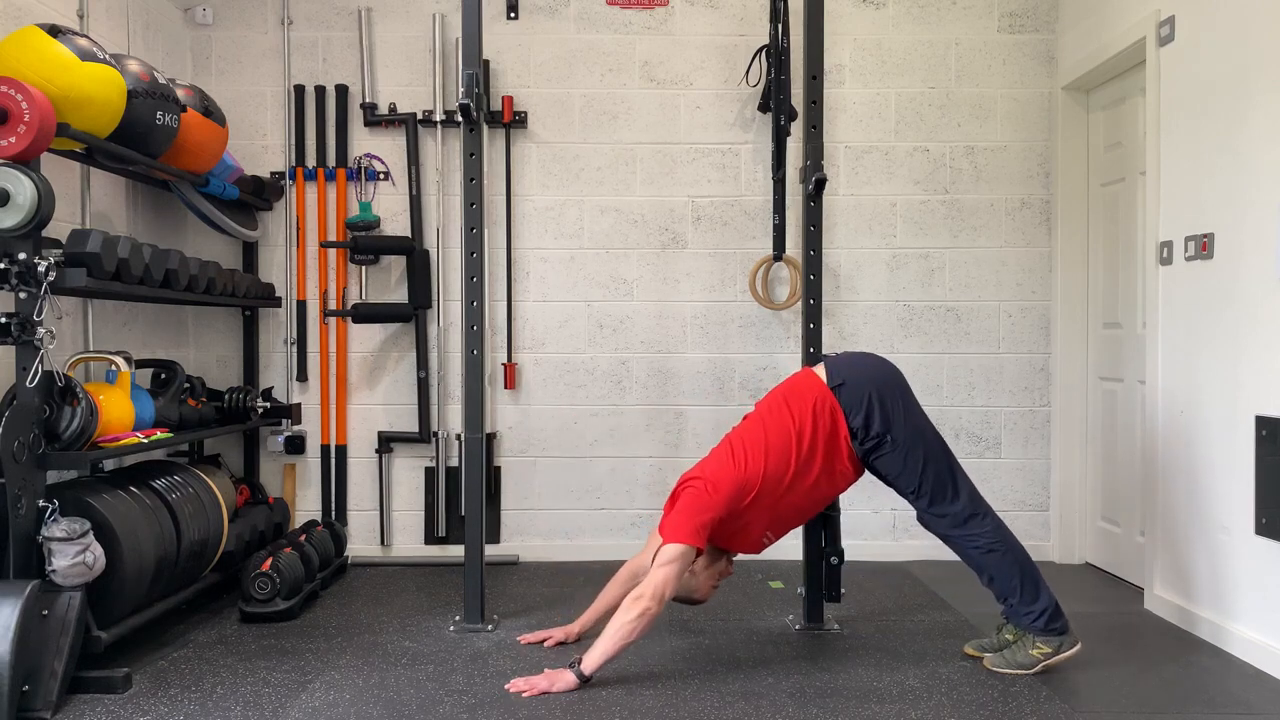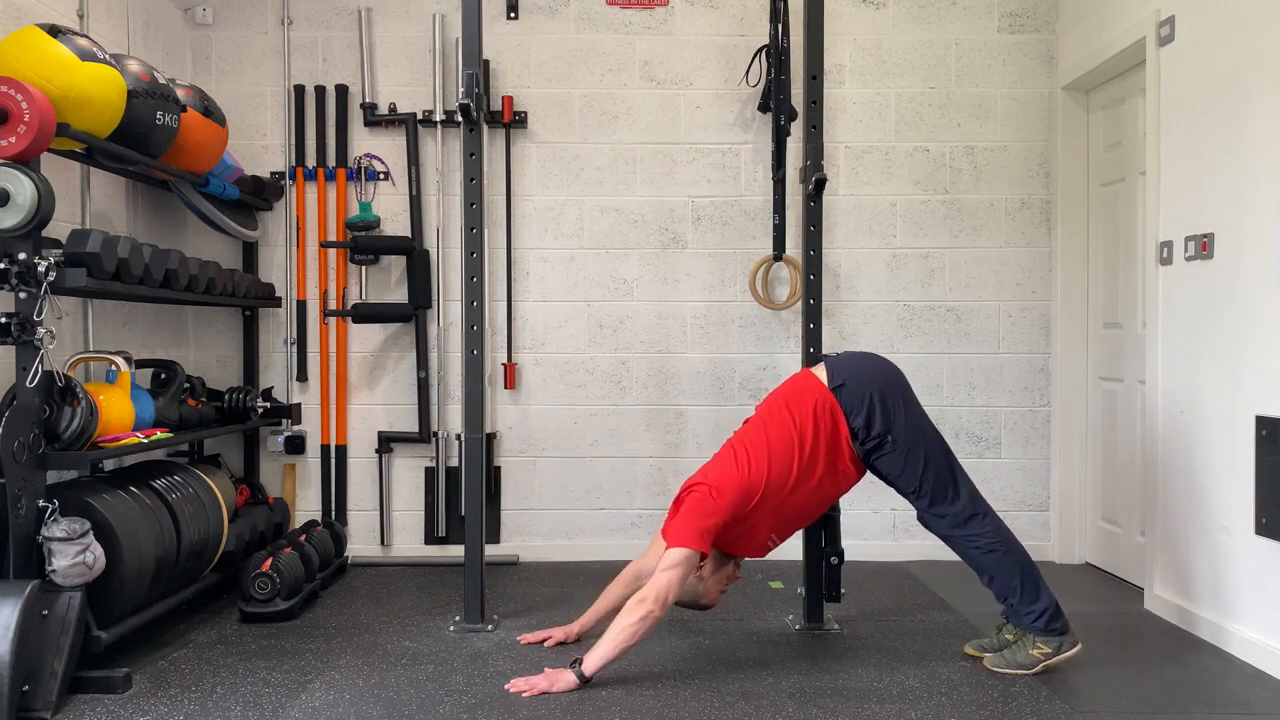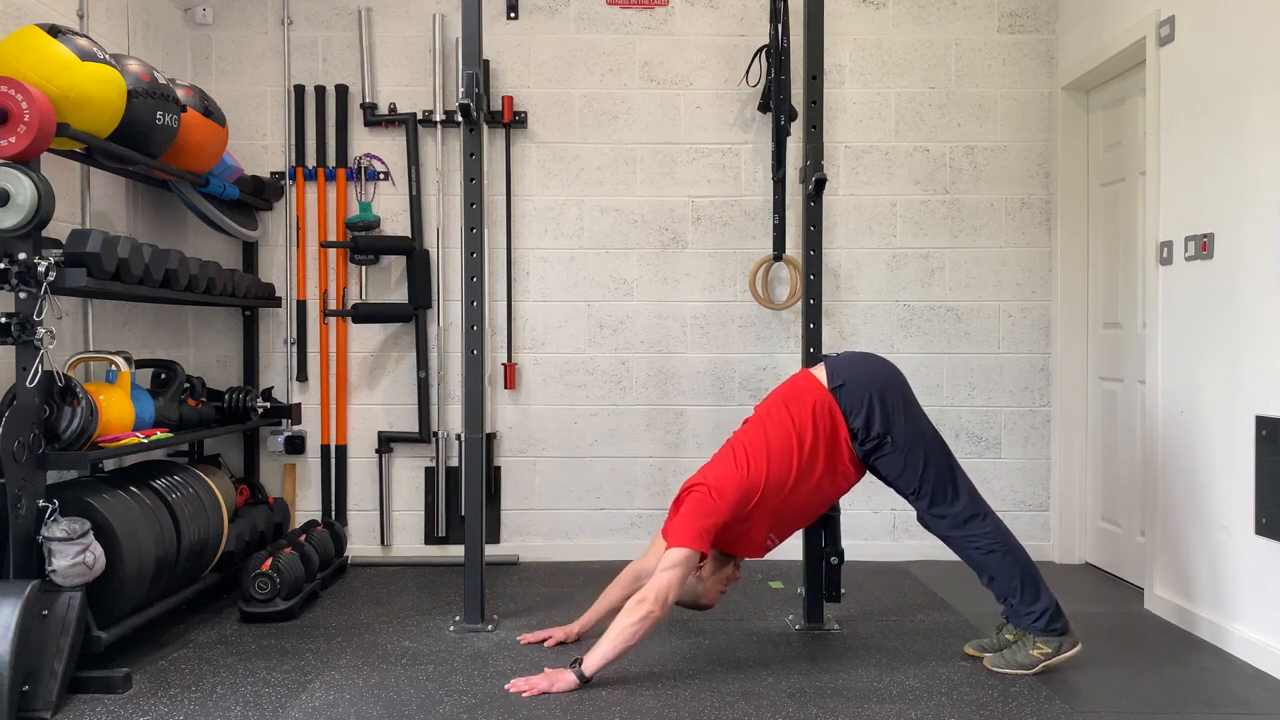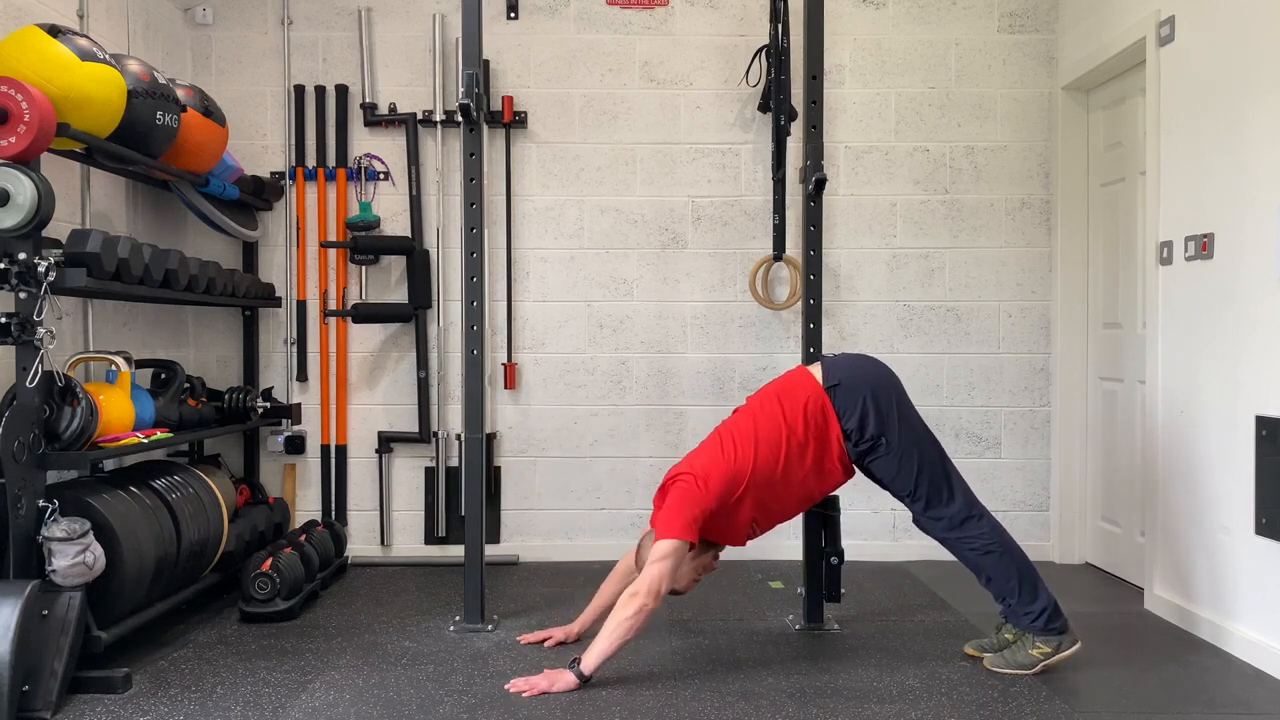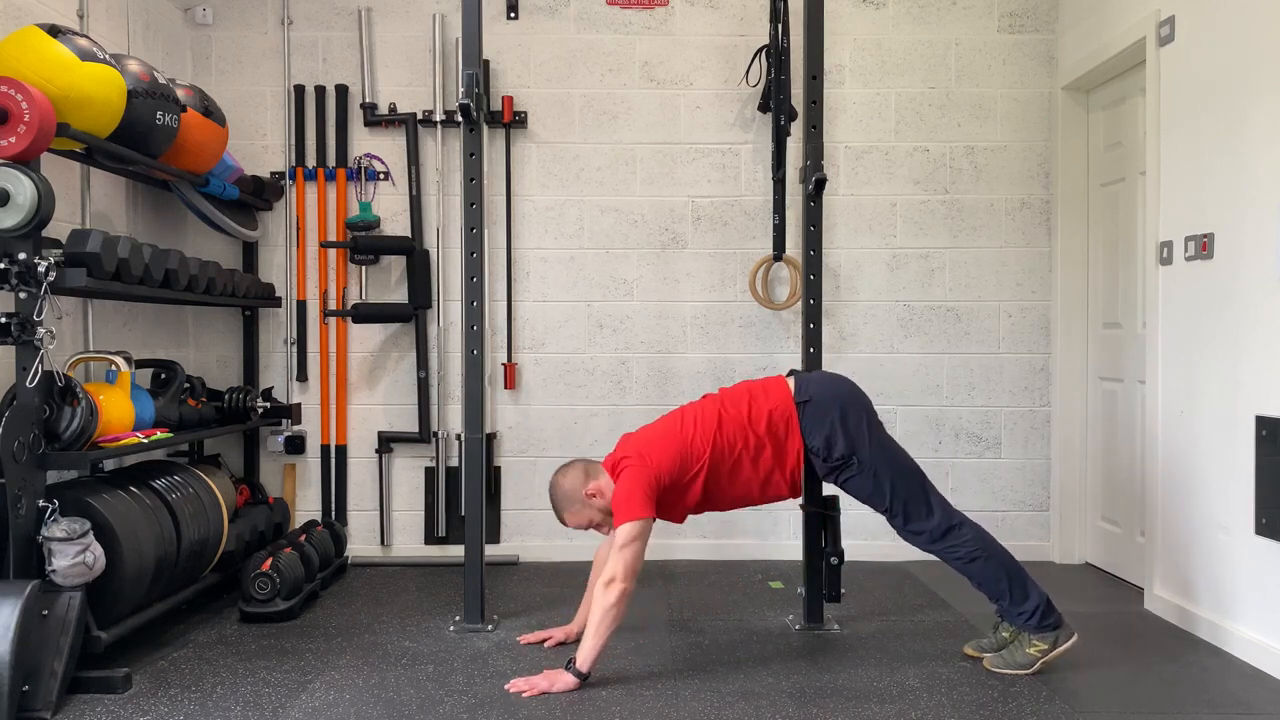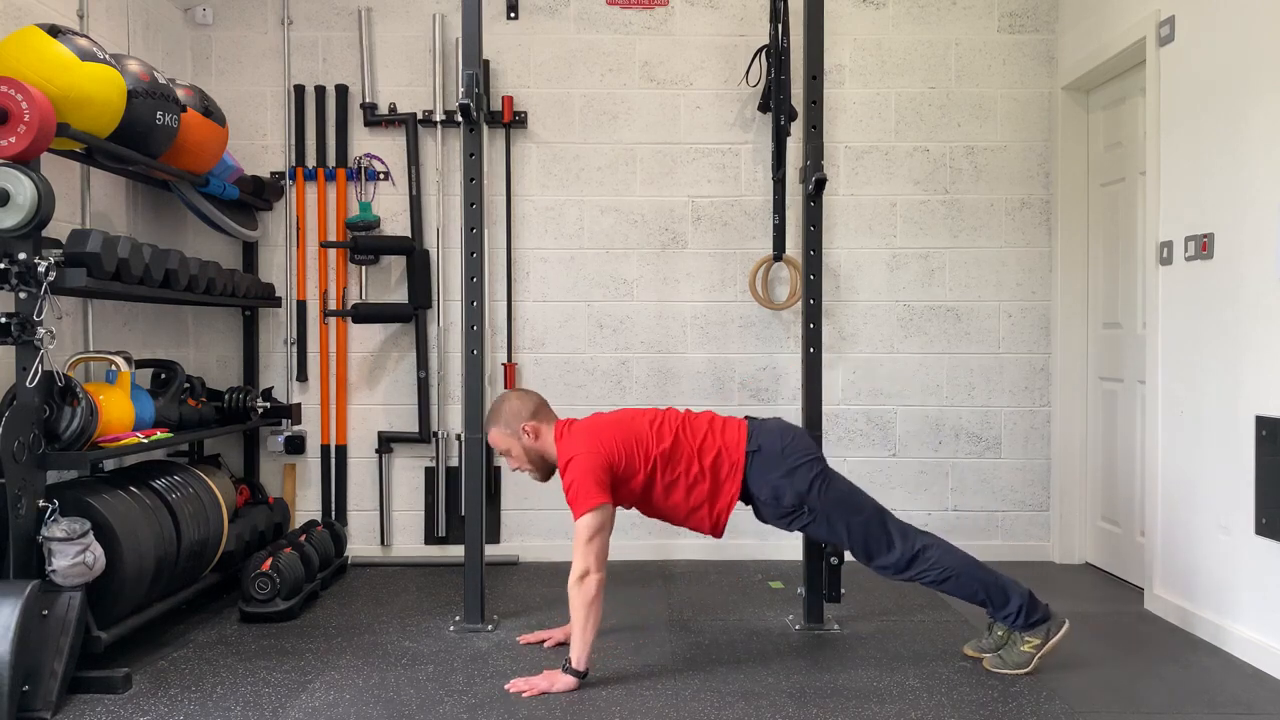
dt=0.4s
person 1, frame 1
left shoulder: (700, 506)
right shoulder: (695, 505)
left elbow: (647, 599)
right elbow: (638, 567)
left wrist: (578, 672)
right wrist: (576, 627)
left hip: (856, 399)
right hip: (847, 397)
left knee: (954, 512)
right knee: (947, 513)
left ankle: (1047, 629)
right ankle: (1023, 621)
person 1, frame 2
left shoulder: (704, 510)
right shoulder: (699, 509)
left elbow: (650, 602)
right elbow: (640, 568)
left wrist: (579, 673)
right wrist: (576, 627)
left hip: (857, 398)
right hip: (847, 397)
left knee: (955, 513)
right knee: (947, 513)
left ankle: (1046, 629)
right ankle: (1022, 621)
person 1, frame 3
left shoulder: (705, 509)
right shoulder: (700, 508)
left elbow: (651, 603)
right elbow: (641, 569)
left wrist: (578, 673)
right wrist: (576, 627)
left hip: (857, 399)
right hip: (848, 397)
left knee: (955, 514)
right knee: (946, 514)
left ankle: (1047, 630)
right ankle: (1022, 621)
person 1, frame 4
left shoulder: (687, 498)
right shoulder: (685, 495)
left elbow: (643, 596)
right elbow: (629, 569)
left wrist: (578, 672)
right wrist: (576, 626)
left hip: (851, 401)
right hip: (841, 399)
left knee: (950, 515)
right knee: (941, 515)
left ankle: (1045, 628)
right ankle: (1022, 620)
person 1, frame 5
left shoulder: (634, 474)
right shoulder: (628, 463)
left elbow: (618, 580)
right elbow: (609, 554)
left wrist: (576, 671)
right wrist: (576, 624)
left hip: (818, 419)
right hip: (804, 416)
left knee: (928, 523)
right knee: (921, 522)
left ankle: (1041, 624)
right ankle: (1016, 619)
person 1, frame 6
left shoulder: (580, 456)
right shoulder: (587, 439)
left elbow: (587, 571)
right elbow: (591, 562)
left wrist: (574, 670)
right wrist: (576, 627)
left hip: (765, 469)
right hip: (754, 459)
left knee: (891, 550)
right knee: (886, 546)
left ankle: (1030, 620)
right ankle: (1010, 618)
